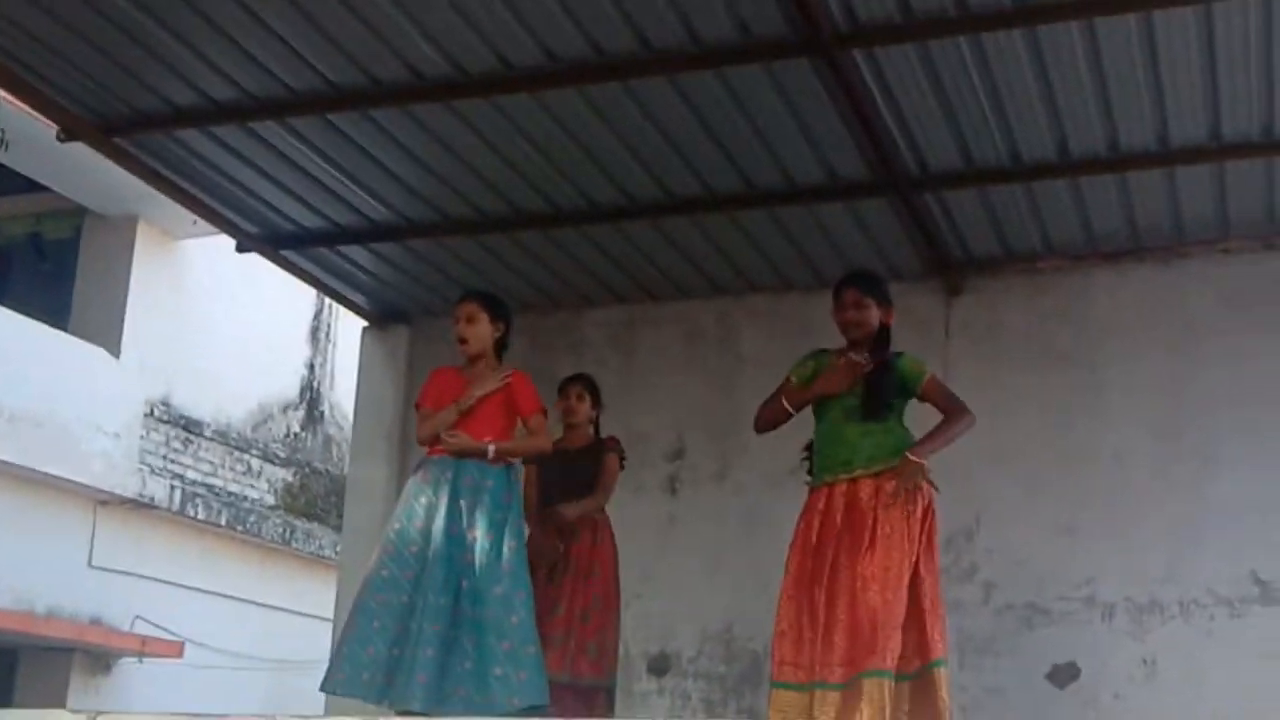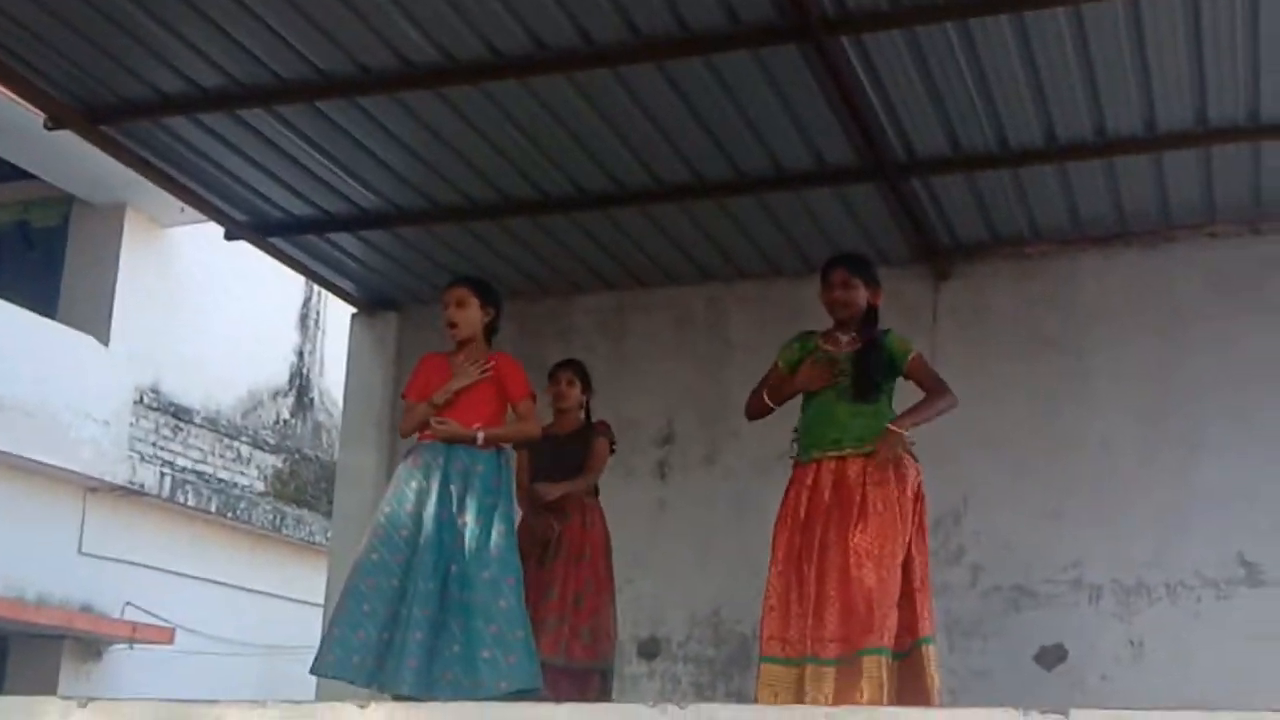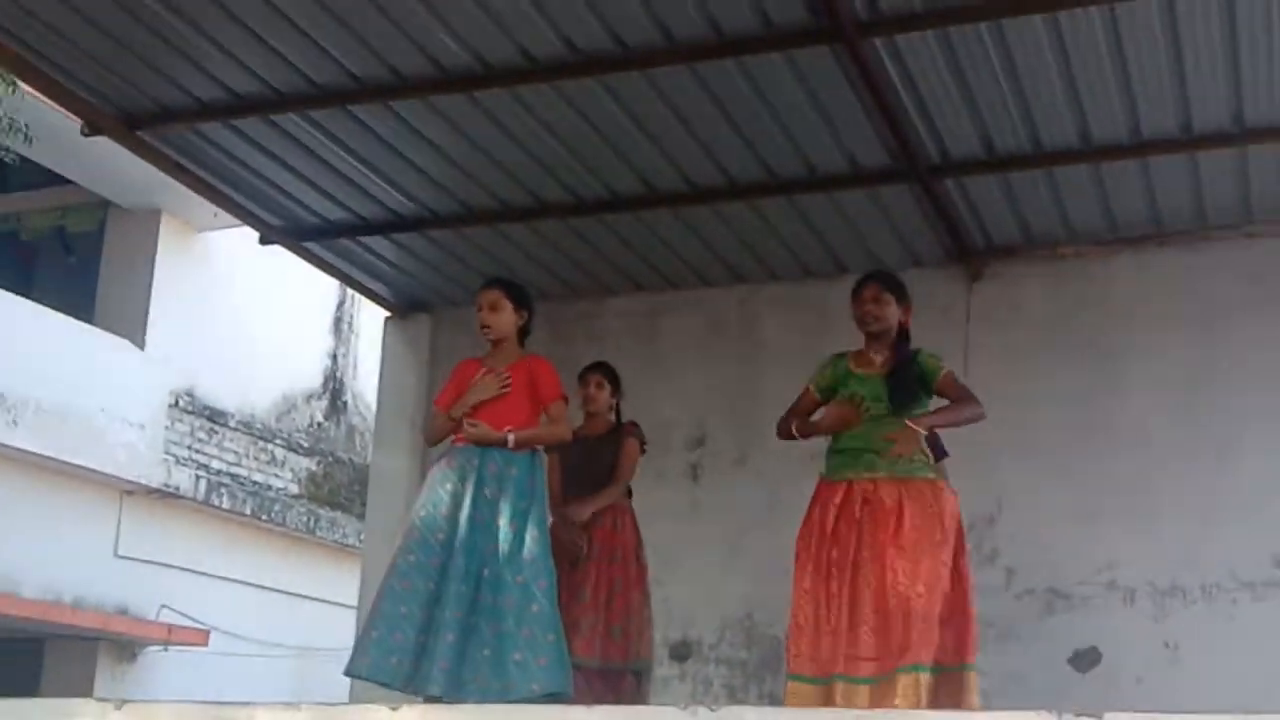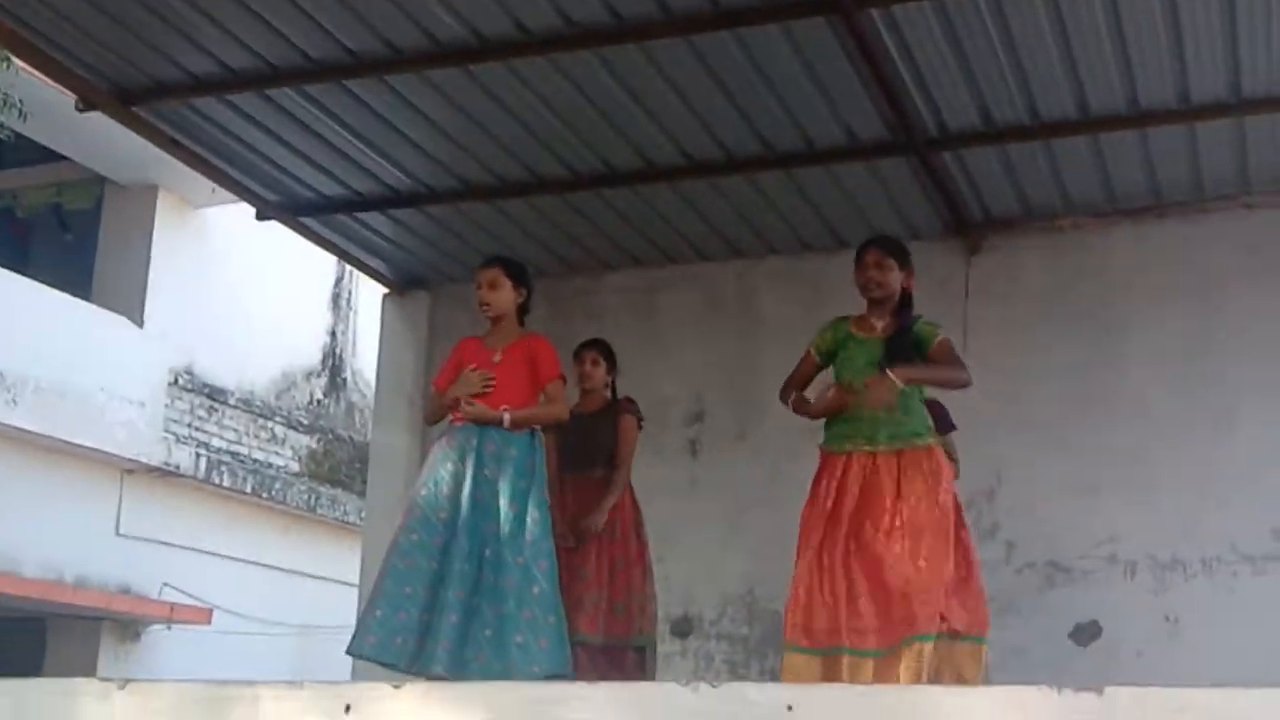
dt=0.1s
person 1, frame 1
left shoulder: (901, 367)
right shoulder: (815, 365)
left elbow: (962, 415)
right elbow: (763, 421)
left wrist: (917, 455)
right wrist: (817, 389)
left hip: (890, 497)
right hip: (830, 504)
left knee: (881, 610)
right knee: (821, 618)
person 1, frame 2
left shoulder: (889, 345)
right shoulder: (803, 346)
left elbow: (944, 395)
right elbow: (754, 406)
left wrist: (900, 426)
right wrist: (797, 384)
left hip: (879, 476)
right hip: (817, 482)
left knee: (870, 590)
right knee: (806, 597)
left ankle: (870, 709)
right ankle: (807, 712)
person 1, frame 3
left shoulder: (921, 364)
right shoulder: (837, 368)
left elbow: (974, 406)
right elbow: (785, 426)
left wrist: (919, 423)
right wrist: (820, 424)
left hip: (911, 498)
right hip: (844, 503)
left knee: (910, 605)
right knee: (834, 612)
right ankle: (840, 714)
person 1, frame 4
left shoulder: (922, 331)
right shoulder: (837, 332)
left elbow: (960, 374)
right elbow: (790, 388)
left wrist: (898, 376)
right wrist: (811, 407)
left hip: (912, 465)
right hip: (845, 470)
left knee: (916, 580)
right knee: (831, 587)
left ankle: (908, 691)
person 2, frame 1
left shoulder: (513, 381)
right shoulder: (440, 378)
left elbow: (542, 441)
right elbow: (423, 432)
left wrist: (483, 448)
right wrist: (470, 396)
left hip: (487, 494)
right hip: (433, 491)
left knee: (485, 596)
right knee: (411, 594)
person 2, frame 2
left shoulder: (503, 365)
right shoulder: (431, 364)
left elbow: (531, 426)
right elbow: (406, 424)
left wrist: (472, 435)
right wrist: (448, 388)
left hip: (478, 480)
right hip: (423, 476)
left knee: (477, 581)
right knee: (403, 577)
left ankle: (478, 699)
right ankle: (404, 693)
person 2, frame 3
left shoulder: (536, 367)
right shoulder: (465, 369)
left elbow: (562, 429)
right elbow: (432, 433)
left wrist: (502, 438)
right wrist: (468, 401)
left hip: (511, 482)
right hip: (457, 478)
left knee: (508, 583)
right knee: (437, 579)
left ankle: (509, 695)
right ankle: (436, 694)
person 2, frame 4
left shoulder: (536, 346)
right shoulder: (465, 348)
left elbow: (559, 408)
right elbow: (430, 413)
left wrist: (499, 417)
right wrist: (456, 394)
left hip: (512, 462)
right hip: (457, 459)
left knee: (508, 564)
right knee: (438, 559)
left ankle: (510, 677)
right ankle: (437, 674)
person 3, frame 1
left shoulder: (606, 449)
right shoulder: (541, 452)
left elbow: (603, 493)
right elbow: (530, 503)
left wrist: (574, 508)
right wrist: (541, 536)
left hip: (589, 549)
right hip: (546, 548)
left knee: (584, 637)
right knee: (543, 637)
person 3, frame 2
left shoulder: (596, 433)
right shoulder: (532, 438)
left elbow: (591, 476)
right elbow: (523, 487)
left wrist: (556, 489)
right wrist: (534, 516)
left hip: (581, 531)
right hip: (538, 531)
left knee: (579, 620)
right knee: (537, 622)
left ankle: (576, 704)
person 3, frame 3
left shoulder: (627, 434)
right shoulder: (563, 441)
left elbow: (622, 481)
right elbow: (556, 493)
left wrist: (588, 507)
right wrist: (563, 526)
left hip: (612, 533)
right hip: (571, 536)
left knee: (611, 622)
right knee: (571, 624)
left ankle: (610, 706)
right ankle: (571, 705)
person 3, frame 4
left shoulder: (622, 411)
right shoulder: (560, 419)
left elbow: (623, 464)
right elbow: (552, 474)
left wrist: (603, 508)
right wrist: (557, 520)
left hip: (611, 511)
right hip: (569, 512)
left knee: (614, 601)
right knee: (572, 603)
left ankle: (615, 685)
right ankle: (574, 681)
